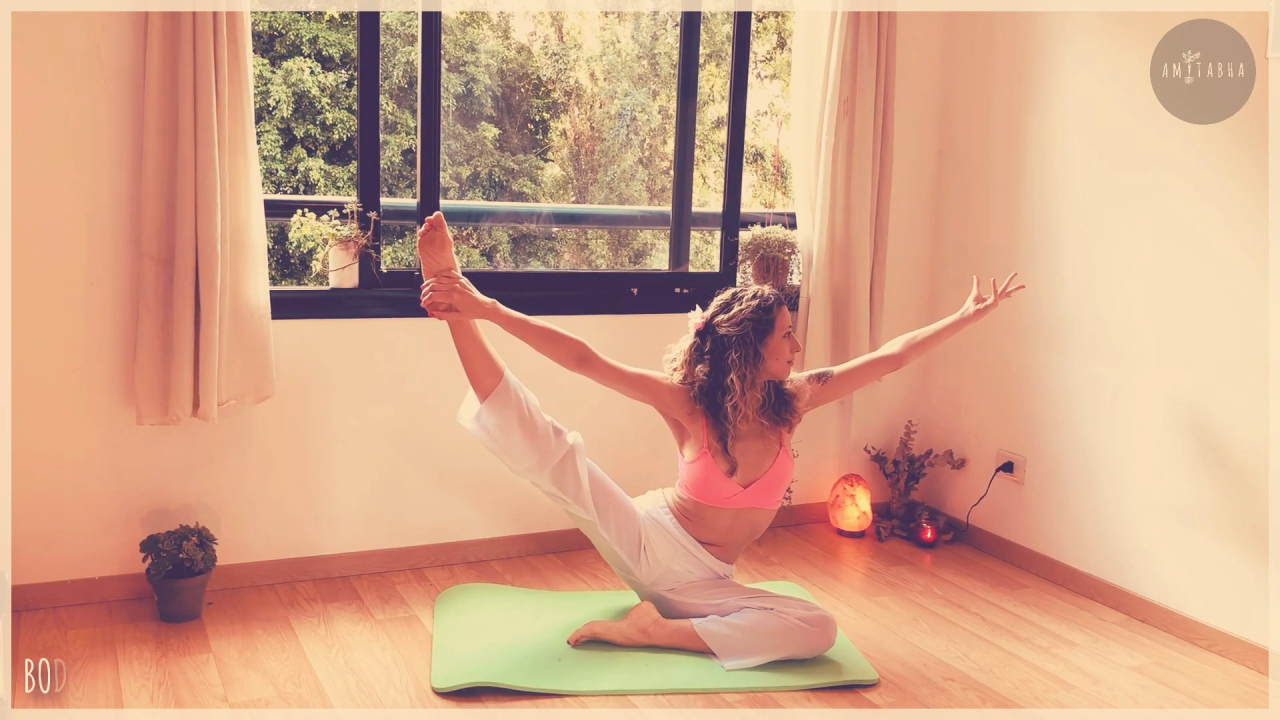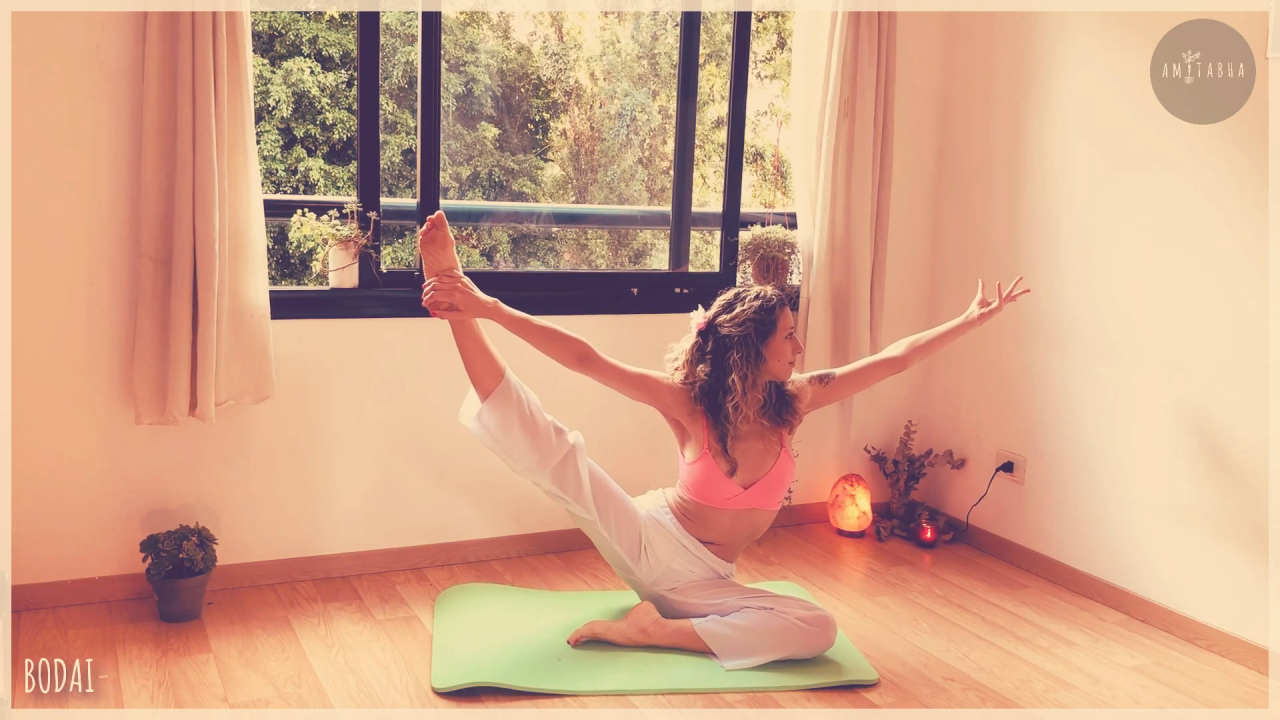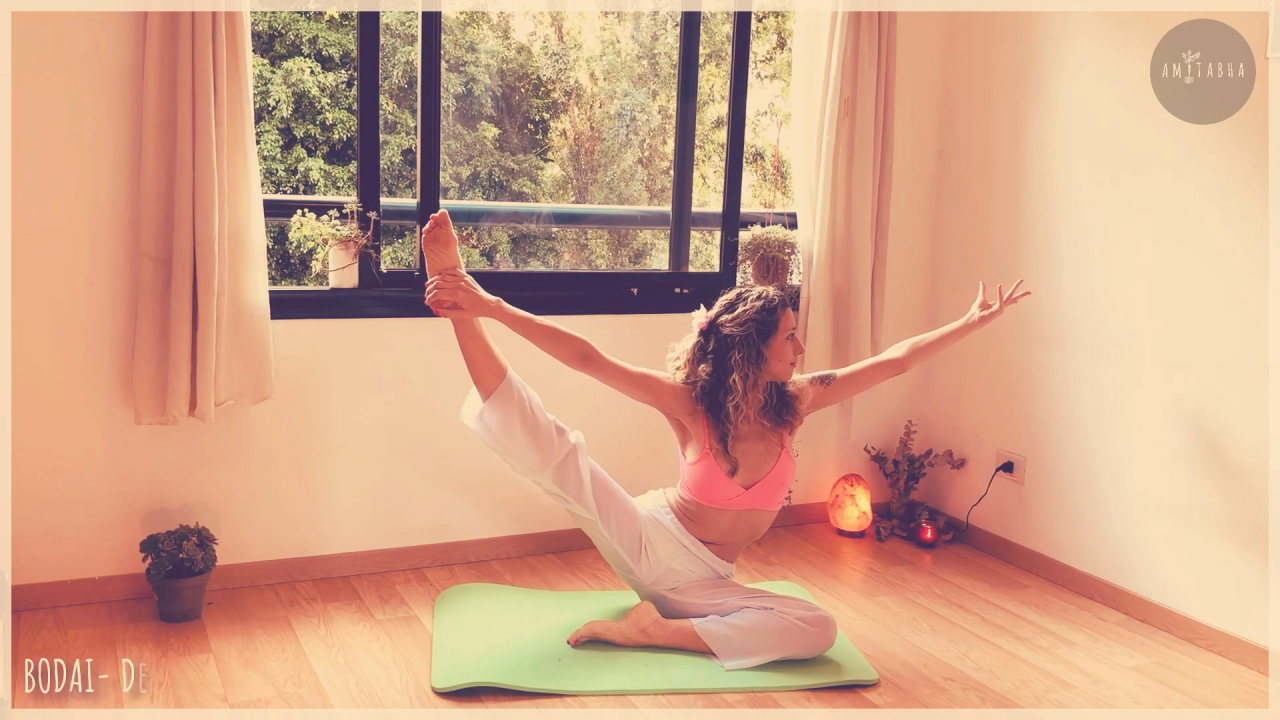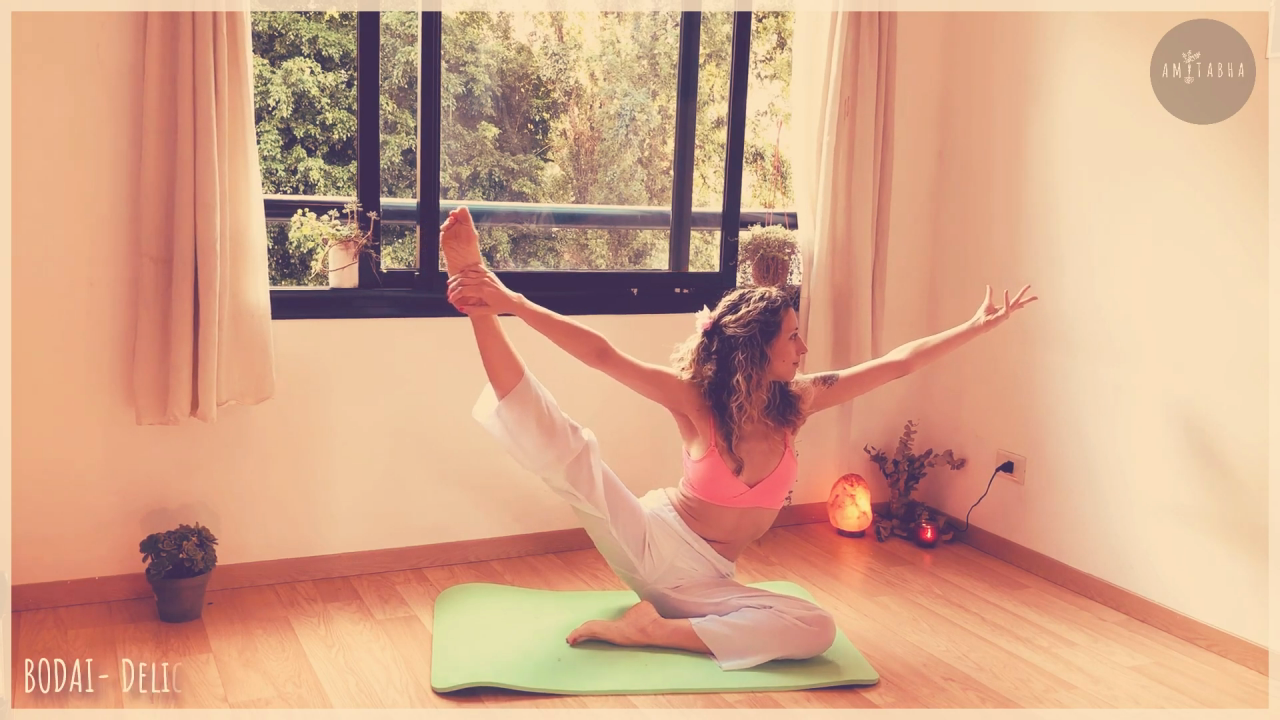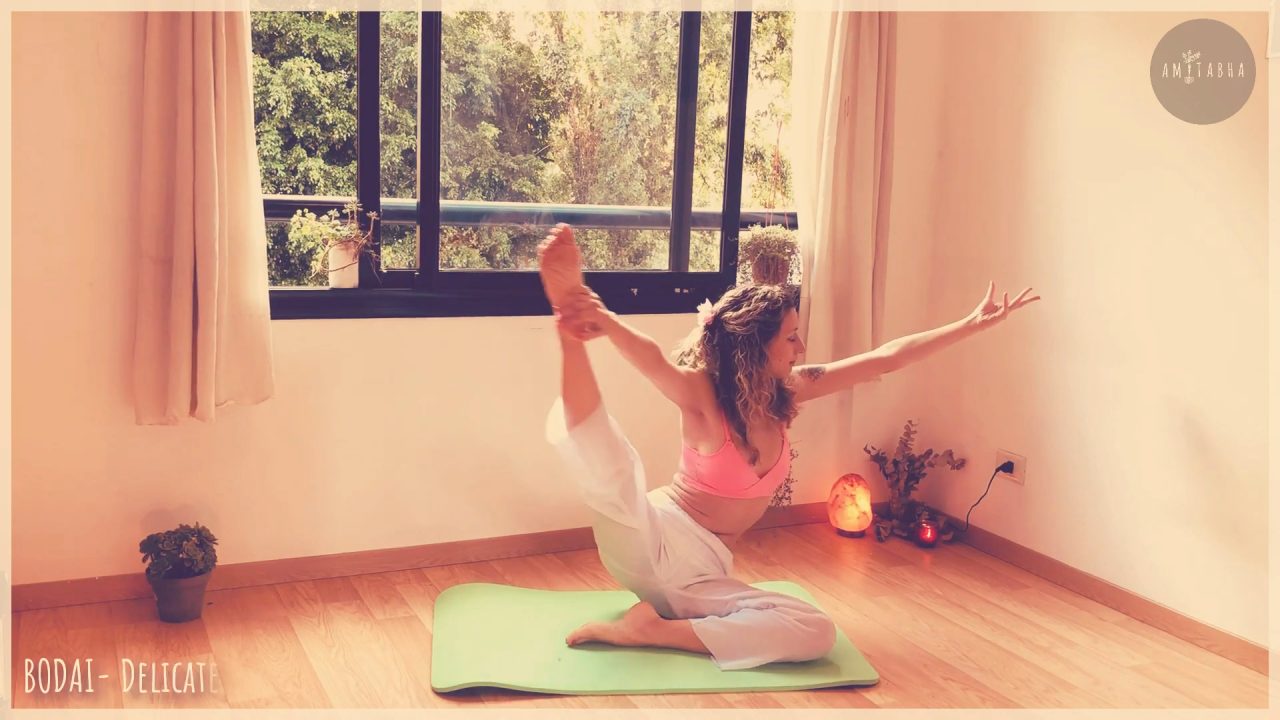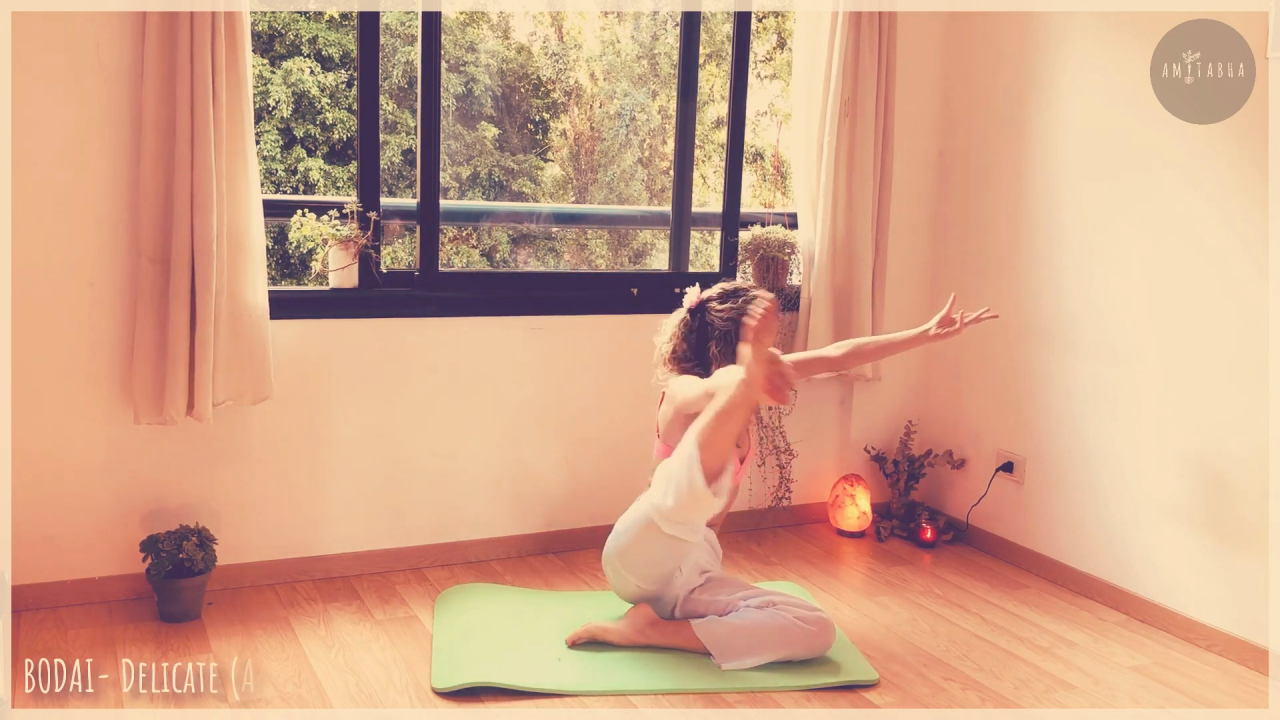
dt=0.4s
person 1, frame 1
left shoulder: (791, 400)
right shoulder: (688, 401)
left elbow: (891, 356)
right elbow: (585, 360)
left wrist: (966, 316)
right wrist: (485, 309)
left hip: (703, 583)
right hip: (648, 542)
left knee: (818, 629)
right knee: (550, 449)
left ankle: (651, 629)
person 1, frame 2
left shoulder: (793, 400)
right shoulder: (689, 400)
left elbow: (893, 359)
right elbow: (588, 360)
left wrist: (971, 320)
right wrist: (487, 308)
left hip: (704, 582)
right hip: (648, 541)
left knee: (817, 629)
right knee: (551, 450)
left ankle: (651, 629)
person 1, frame 3
left shoulder: (794, 401)
right shoulder: (690, 401)
left elbow: (894, 360)
right elbow: (589, 358)
left wrist: (972, 322)
right wrist: (490, 307)
left hip: (704, 582)
right hip: (649, 542)
left knee: (817, 629)
right knee: (554, 451)
left ankle: (652, 628)
person 1, frame 4
left shoulder: (796, 400)
right shoulder: (696, 399)
left elbow: (897, 363)
right elbow: (605, 356)
left wrist: (976, 327)
right wrist: (510, 303)
left hip: (703, 580)
right hip: (650, 540)
left knee: (817, 630)
right knee: (567, 451)
left ankle: (654, 629)
person 1, frame 5
left shoulder: (787, 390)
right shoulder: (703, 394)
left elbow: (887, 357)
right elbow: (655, 363)
left wrist: (971, 324)
right wrist: (606, 323)
left hip: (700, 575)
right hip: (653, 540)
left knee: (817, 633)
right knee: (611, 466)
left ankle: (649, 629)
person 1, frame 6
left shoulder: (746, 380)
right shoulder: (690, 391)
left elbow: (835, 357)
right elbow: (716, 384)
left wrist: (927, 334)
right wrist: (749, 370)
left hip: (695, 574)
right hip: (642, 557)
left knee: (816, 630)
left ankle: (650, 630)
